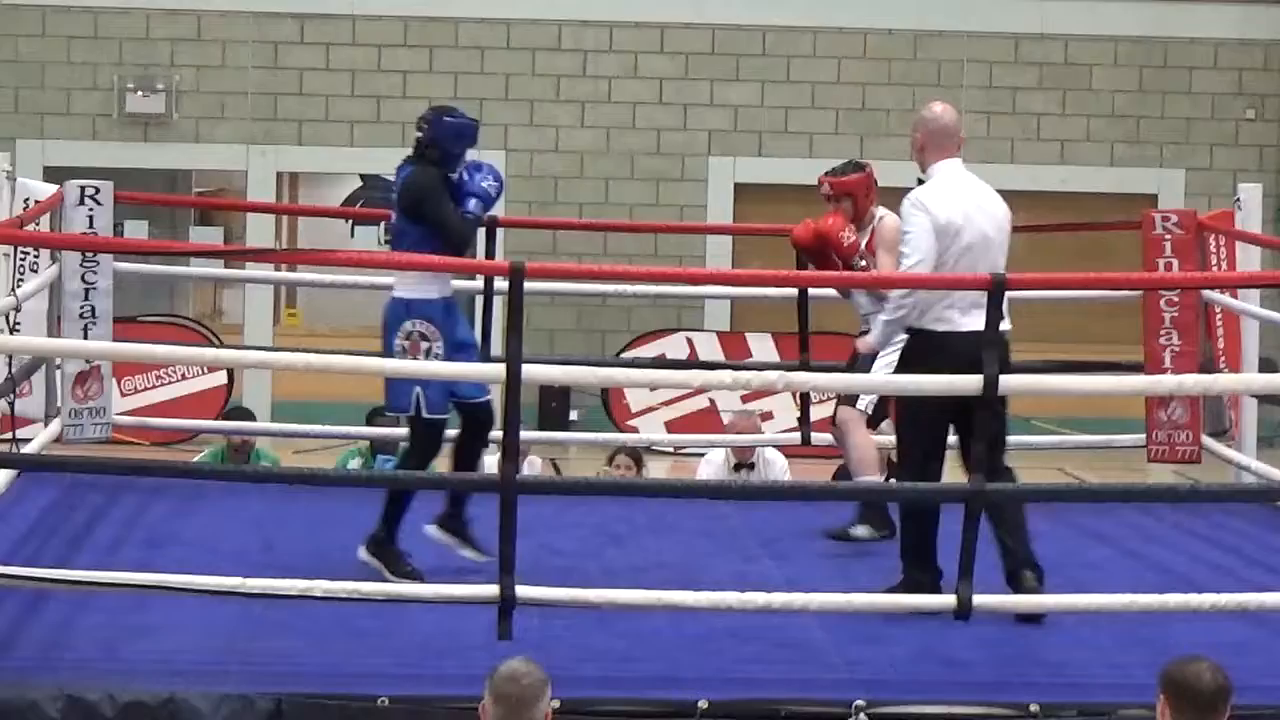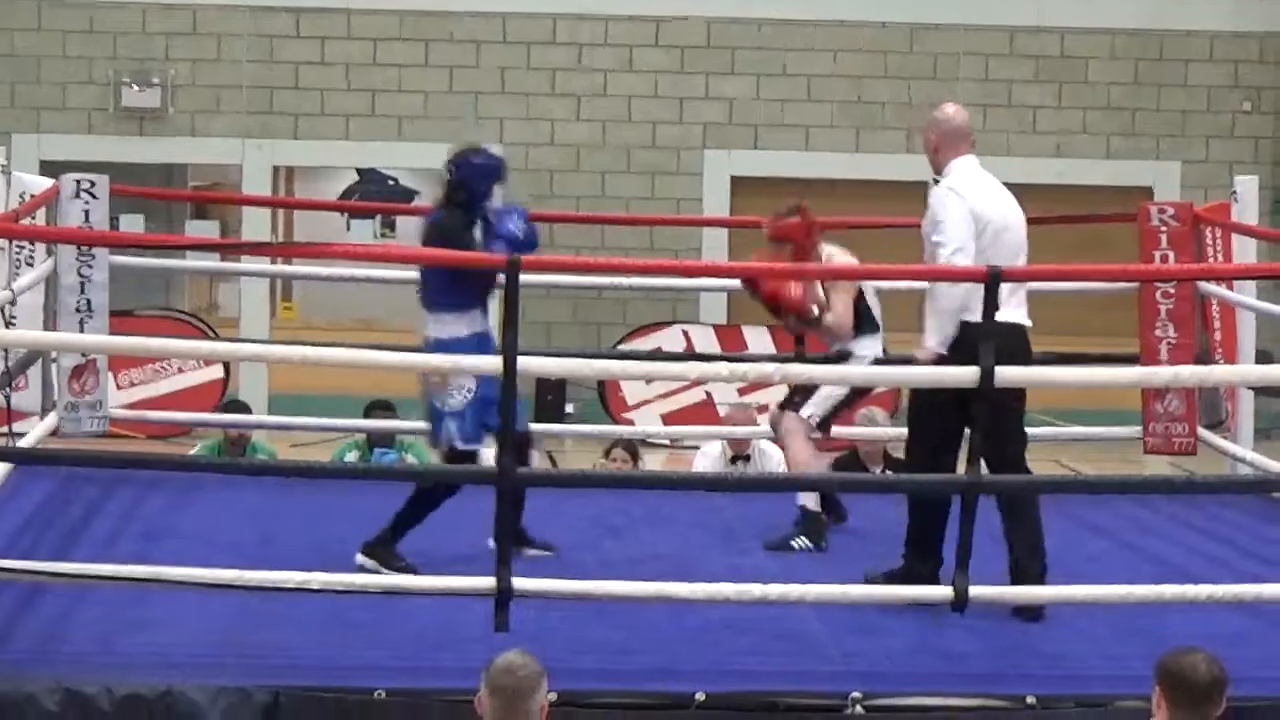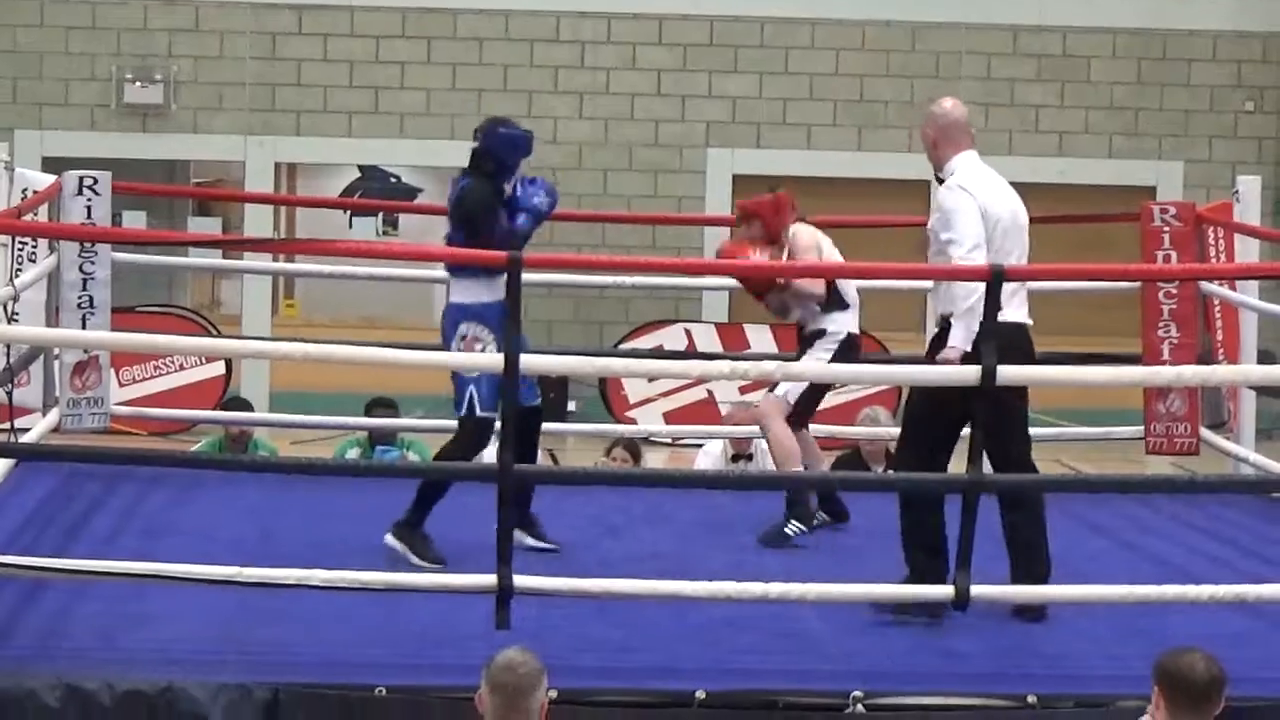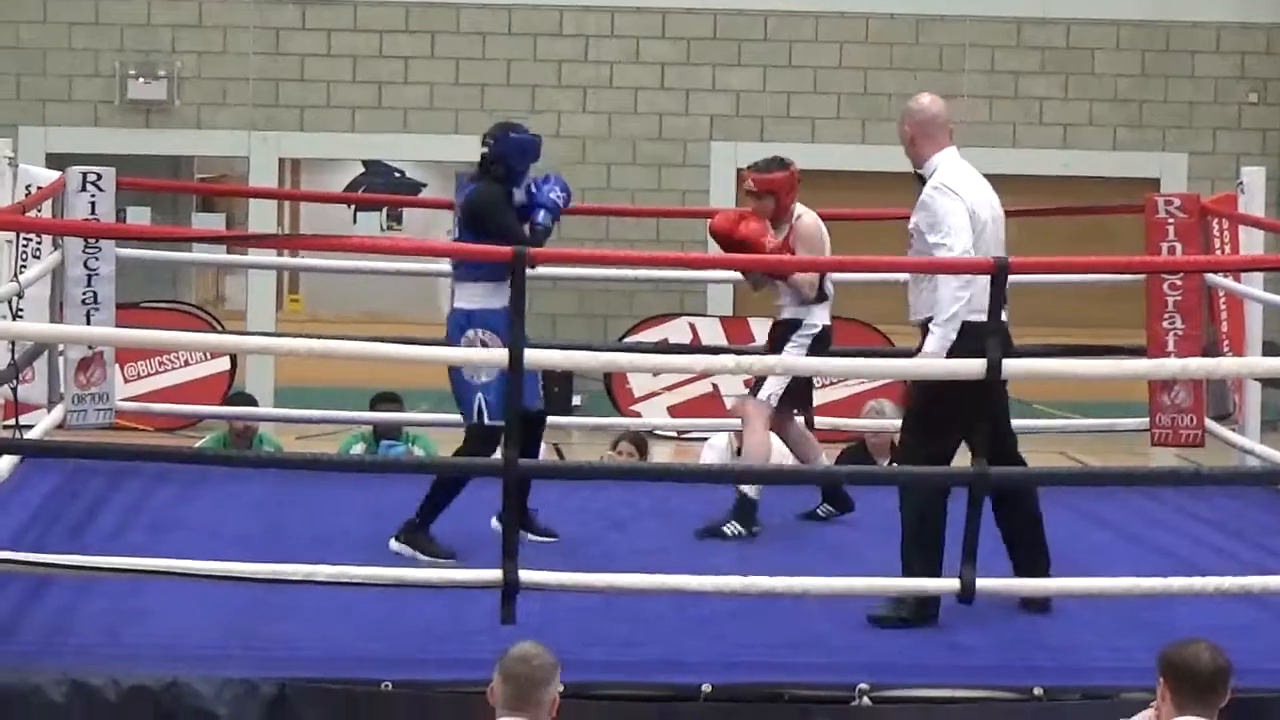
dt=0.2s
person 1, frame 1
left shoulder: (923, 200)
right shoulder: (994, 200)
left elbow: (913, 283)
left wrist: (876, 335)
left hip: (935, 345)
right hip: (989, 346)
left knee: (919, 468)
right knee: (991, 466)
left ankle: (920, 579)
right ankle: (1023, 575)
person 1, frame 2
left shoulder: (949, 192)
right shoulder: (1005, 195)
left elbow: (954, 271)
left wrist: (934, 343)
left hip: (967, 339)
right hip: (1011, 338)
left knee: (928, 459)
right knee: (1008, 463)
left ankle: (921, 569)
right ankle: (1028, 584)
person 1, frame 3
left shoulder: (955, 190)
right shoulder: (1003, 189)
left elbow: (968, 267)
left wrist: (957, 342)
left hip: (973, 338)
right hip: (1011, 335)
left knee: (920, 458)
right knee: (1013, 463)
left ankle: (927, 584)
right ankle: (1033, 587)
person 1, frame 4
left shoulder: (942, 190)
right shoulder: (972, 180)
left elbow: (956, 274)
left wrist: (934, 347)
left hip: (961, 338)
right hip: (988, 334)
left knee: (922, 463)
right knee: (1001, 459)
left ankle: (920, 593)
right ankle: (1034, 577)
person 2, frame 1
left shoulder: (429, 178)
right shoulder: (420, 181)
right elbow: (459, 242)
left wrist: (466, 197)
right wrist: (477, 201)
left hip: (442, 310)
right hip: (417, 315)
left knee: (479, 414)
right knee: (427, 435)
left ankle: (452, 517)
right ankle: (382, 543)
person 2, frame 2
left shoulder: (464, 220)
right shoulder: (446, 225)
right elbow: (481, 281)
left wrist: (501, 241)
right wrist: (504, 244)
left hip: (476, 343)
right hip: (453, 351)
left knee: (518, 439)
right knee: (460, 460)
left ankle: (510, 529)
right ankle: (381, 544)
person 2, frame 3
left shoulder: (477, 187)
right shoulder: (475, 192)
right elbow: (503, 253)
left wrist: (517, 211)
right wrist: (530, 216)
left hip: (491, 313)
right hip: (472, 318)
left knee: (529, 415)
right knee: (476, 430)
left ankle: (520, 516)
right ankle: (409, 526)
person 2, frame 4
left shoulder: (482, 191)
right shoulder: (487, 197)
right elbow: (526, 254)
left wrist: (530, 209)
right wrist: (546, 213)
left hip: (497, 319)
right hip: (479, 324)
left knee: (533, 418)
right knee: (485, 436)
left ankle: (516, 512)
right ankle: (414, 530)
person 3, frame 1
left shoulder: (887, 225)
right shoulder: (854, 228)
left wrist: (854, 254)
right wrist: (823, 258)
left hip: (895, 335)
left knee: (850, 418)
right knee: (845, 421)
left ankle: (874, 516)
right ankle: (875, 505)
person 3, frame 2
left shoulder: (835, 264)
right shoulder: (808, 269)
left elbow: (843, 328)
right elbow: (797, 328)
left wrist: (805, 309)
right wrist: (775, 297)
left hip: (859, 359)
right hip: (841, 357)
left knee: (792, 427)
right knee: (783, 422)
left ankle: (812, 526)
right ankle: (827, 508)
person 3, frame 3
left shoulder: (802, 239)
right shoulder: (782, 246)
left elbow: (815, 293)
right elbow: (783, 312)
left wrist: (776, 275)
right wrist: (754, 281)
left hip: (833, 338)
right hip: (819, 335)
left knee: (771, 412)
right knee: (790, 421)
left ankle: (799, 511)
right ankle: (831, 504)
person 3, frame 4
left shoulder: (805, 224)
right shoulder: (775, 224)
left elbow: (808, 288)
right elbow: (757, 283)
left wrist: (776, 258)
right wrist: (739, 250)
left hip: (806, 329)
right hip: (792, 324)
left knee: (755, 412)
right knee: (780, 415)
left ankle: (745, 515)
